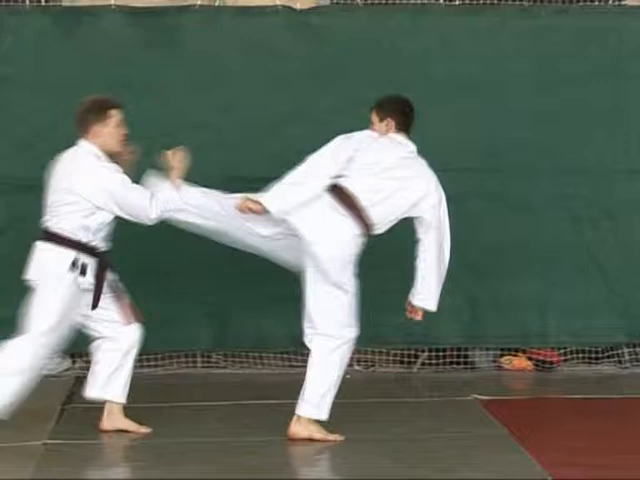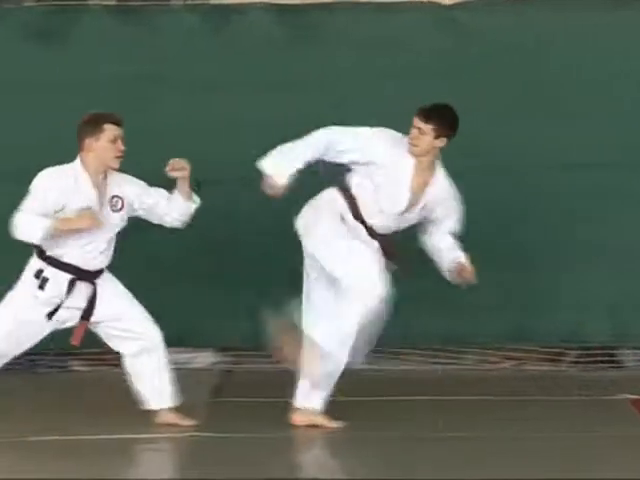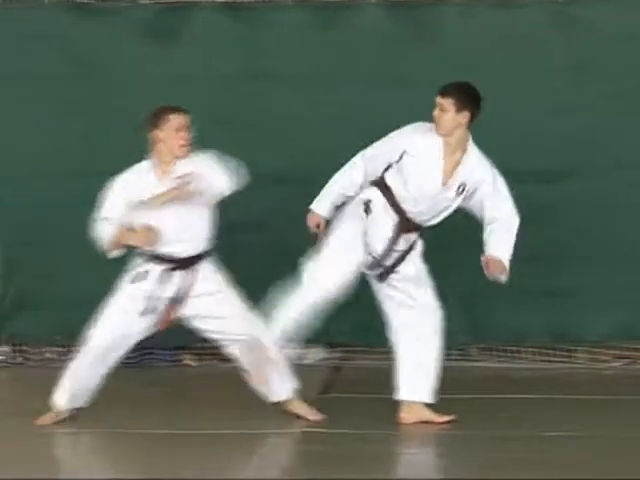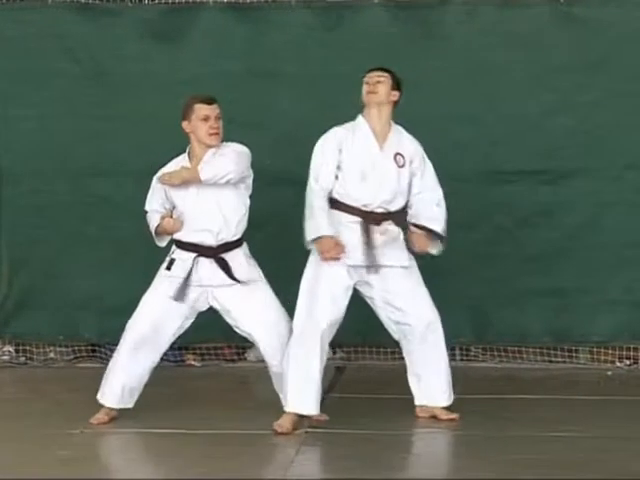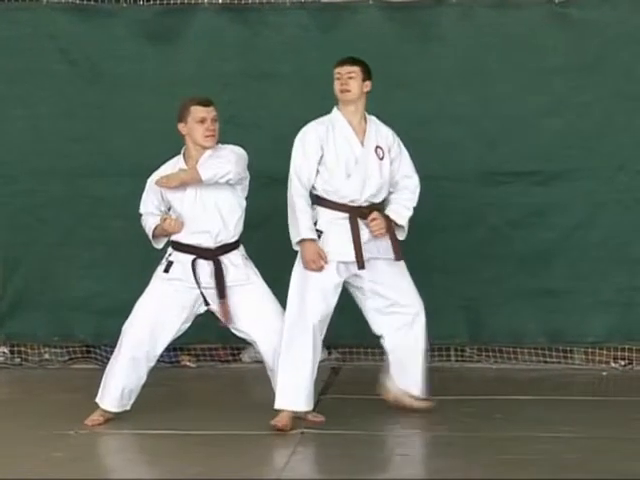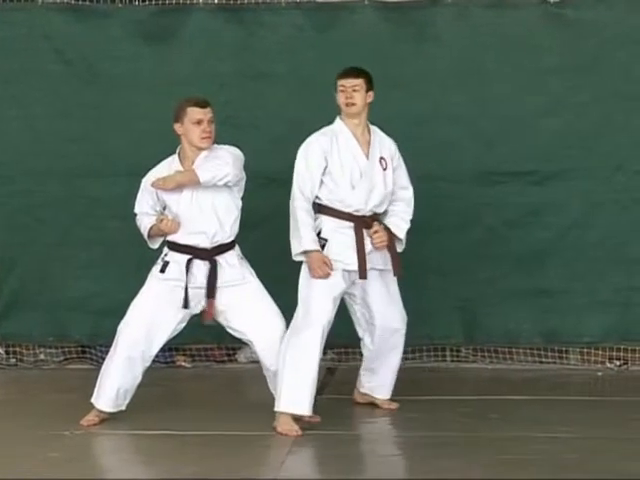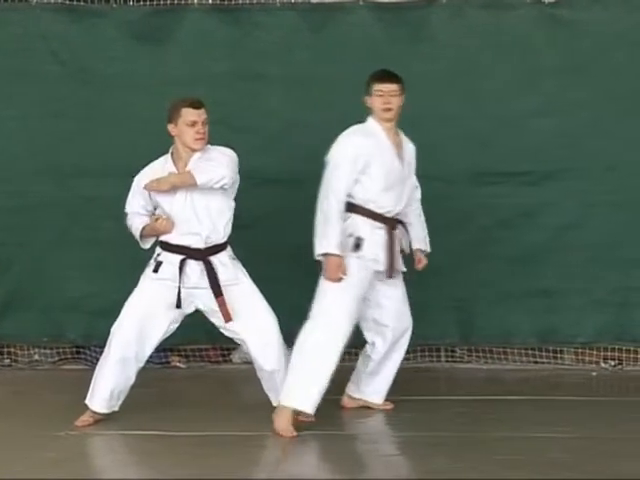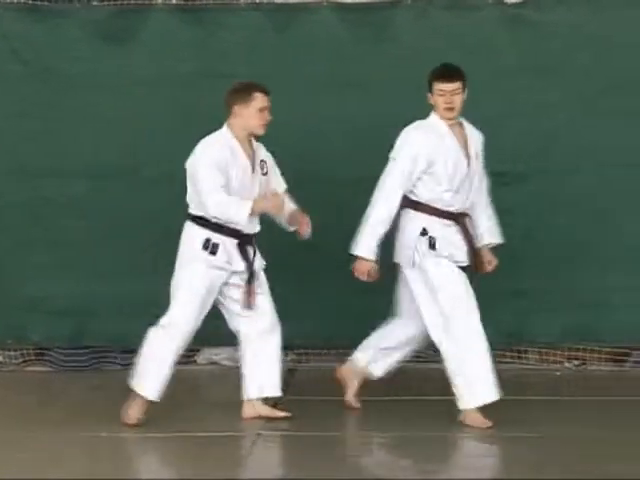
dt=0.5s
person 1, frame 1
left shoulder: (360, 141)
right shoulder: (427, 182)
left elbow: (313, 172)
right elbow: (436, 241)
left wrist: (266, 201)
right wrist: (422, 297)
left hip: (310, 215)
right hip: (338, 244)
left knee: (226, 211)
right knee: (334, 333)
left ankle: (162, 192)
right ankle: (306, 420)
person 1, frame 2
left shoulder: (443, 191)
right shoulder: (384, 143)
left elbow: (438, 233)
right elbow: (327, 138)
left wrist: (455, 262)
right wrist: (281, 166)
left hip: (359, 240)
right hip: (330, 222)
left knee: (326, 318)
right knee: (368, 293)
left ankle: (307, 408)
person 1, frame 3
left shoulder: (481, 173)
right shoulder: (412, 136)
left elbow: (502, 216)
right elbow: (362, 165)
left wrist: (497, 254)
right wrist: (323, 205)
left hip: (402, 244)
right hip: (369, 219)
left knee: (421, 318)
right knee: (324, 284)
left ankle: (413, 404)
right ankle: (271, 342)
person 1, frame 4
left shoulder: (410, 146)
right shoulder: (336, 138)
left elbow: (427, 197)
right elbow: (317, 190)
left wrist: (425, 231)
right wrist: (321, 235)
left hip: (387, 244)
right hip: (338, 240)
left knee: (422, 320)
right knee: (314, 322)
left ankle: (429, 401)
right ankle: (295, 408)
person 1, frame 5
left shoulder: (385, 135)
right shoulder: (315, 133)
left elbow: (407, 182)
right elbow: (298, 188)
left wrist: (391, 217)
right wrist: (305, 239)
left hip: (373, 238)
right hip: (328, 234)
left knee: (406, 308)
right knee: (306, 317)
left ankle: (404, 387)
right ankle: (290, 406)
person 1, frame 6
left shoulder: (386, 145)
right shoulder: (319, 143)
left elbow: (402, 195)
right elbow: (301, 199)
left wrist: (390, 229)
right wrist: (310, 249)
left hip: (373, 247)
right hip: (331, 242)
left knee: (389, 322)
right knee: (311, 322)
left ankle: (371, 388)
right ankle: (287, 409)
person 1, frame 7
left shoulder: (406, 147)
right shoulder: (355, 140)
left elbow: (411, 201)
right elbow: (332, 197)
left wrist: (418, 245)
right wrist: (330, 251)
left hip: (387, 246)
right hip: (356, 241)
left knee: (395, 324)
right knee: (332, 323)
left ankle: (361, 393)
right ankle: (288, 406)
person 1, frame 8
left shoulder: (473, 137)
right shoulder: (418, 138)
left elbow: (478, 194)
right elbow: (387, 193)
left wrist: (485, 243)
right wrist: (366, 251)
left hip: (450, 239)
right hip: (425, 240)
left knee: (413, 320)
right knee: (459, 319)
left ankle: (356, 368)
right ankle: (472, 404)
person 2, frame 1
left shoulder: (70, 160)
right shoulder: (101, 172)
right elbow: (147, 210)
right wrist: (175, 175)
left hip: (77, 267)
right hip: (66, 265)
left knee: (123, 330)
right knee: (39, 341)
left ankle: (112, 412)
person 2, frame 2
left shoulder: (125, 186)
right shoulder: (54, 179)
left elbow: (174, 215)
left wrist: (183, 182)
right wrist: (67, 223)
left hip: (94, 285)
right hip: (48, 280)
left knee: (145, 336)
left ankle: (163, 409)
person 2, frame 3
left shoulder: (202, 164)
right shoulder: (129, 181)
left elbow: (229, 179)
right elbow: (103, 225)
left wrist: (171, 194)
right wrist: (125, 239)
left hip: (200, 275)
right hip: (151, 274)
left knee: (249, 330)
right knee: (105, 338)
left ankle: (287, 398)
right ankle: (65, 404)
person 2, frame 4
left shoulder: (236, 154)
right shoulder: (166, 175)
left elbow: (225, 168)
right elbow: (155, 215)
left wrist: (183, 176)
right wrist: (163, 227)
left hip: (232, 265)
right hip: (184, 266)
left knee: (275, 331)
right knee: (142, 331)
right ankle: (113, 403)
person 2, frame 5
left shoulder: (234, 156)
right shoulder: (163, 175)
left elbow: (222, 168)
right elbow: (149, 217)
left wrist: (180, 178)
right wrist: (162, 228)
left hip: (230, 267)
right hip: (181, 268)
left knee: (274, 330)
right knee: (139, 333)
right ankle: (110, 405)
person 2, frame 6
left shoulder: (230, 156)
right shoulder: (158, 174)
left elbow: (220, 170)
right elbow: (144, 217)
left wrist: (176, 180)
right wrist: (157, 229)
left hip: (225, 267)
right hip: (177, 267)
left knee: (271, 330)
right knee: (134, 333)
right ankle: (105, 405)
person 2, frame 7
left shoulder: (221, 157)
right shoulder: (151, 173)
left elbow: (218, 175)
right elbow: (135, 218)
left wrist: (169, 182)
right wrist: (152, 229)
left hip: (217, 267)
right hip: (168, 269)
left knee: (263, 328)
right knee: (127, 333)
right ankle: (99, 405)
person 2, frame 8
left shoulder: (261, 154)
right shoulder: (210, 150)
left elbow: (279, 197)
right elbow: (214, 202)
left wrist: (295, 216)
right wrist: (259, 204)
left hip: (242, 251)
right hip: (206, 247)
left knee: (261, 325)
right knee: (179, 321)
left ankle: (254, 401)
right ankle: (140, 396)
